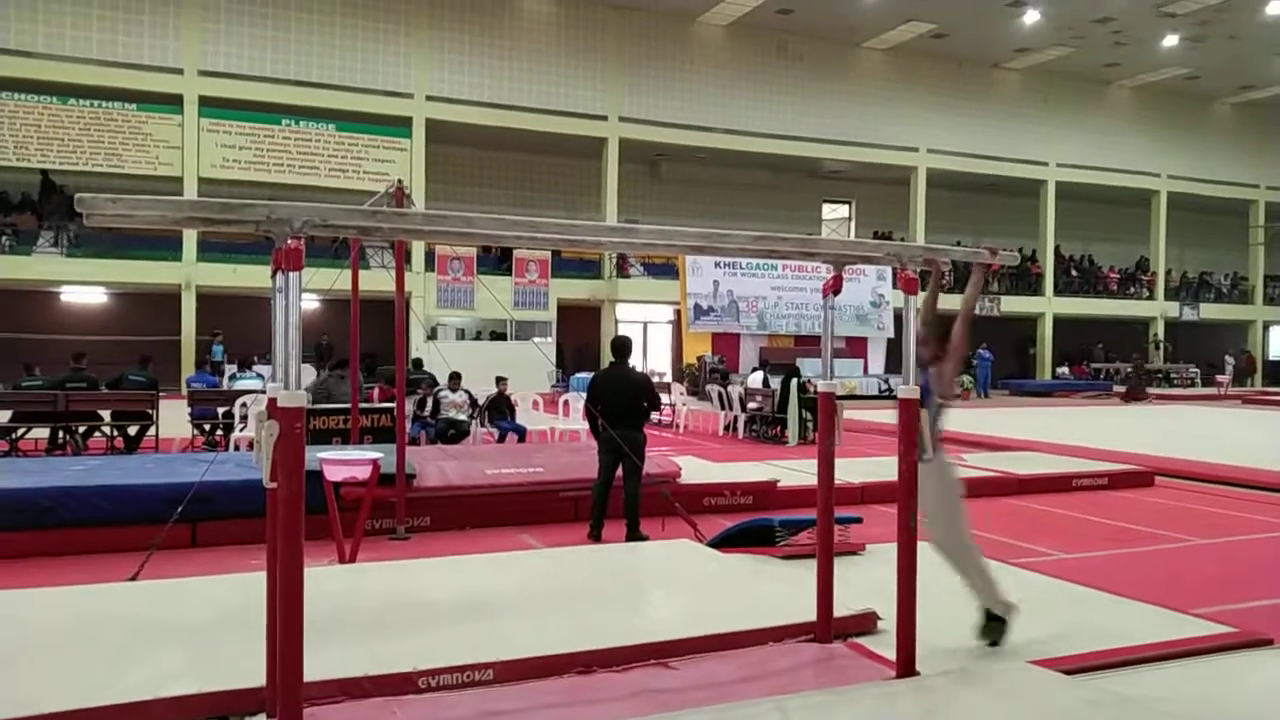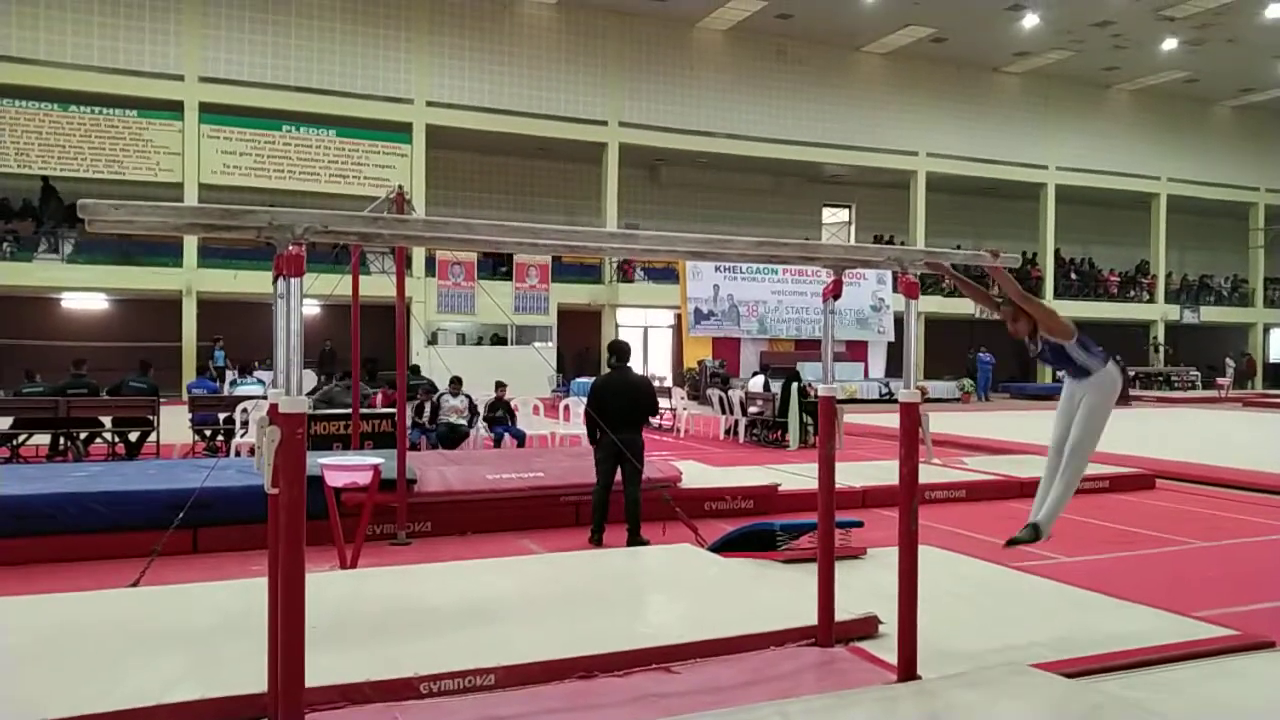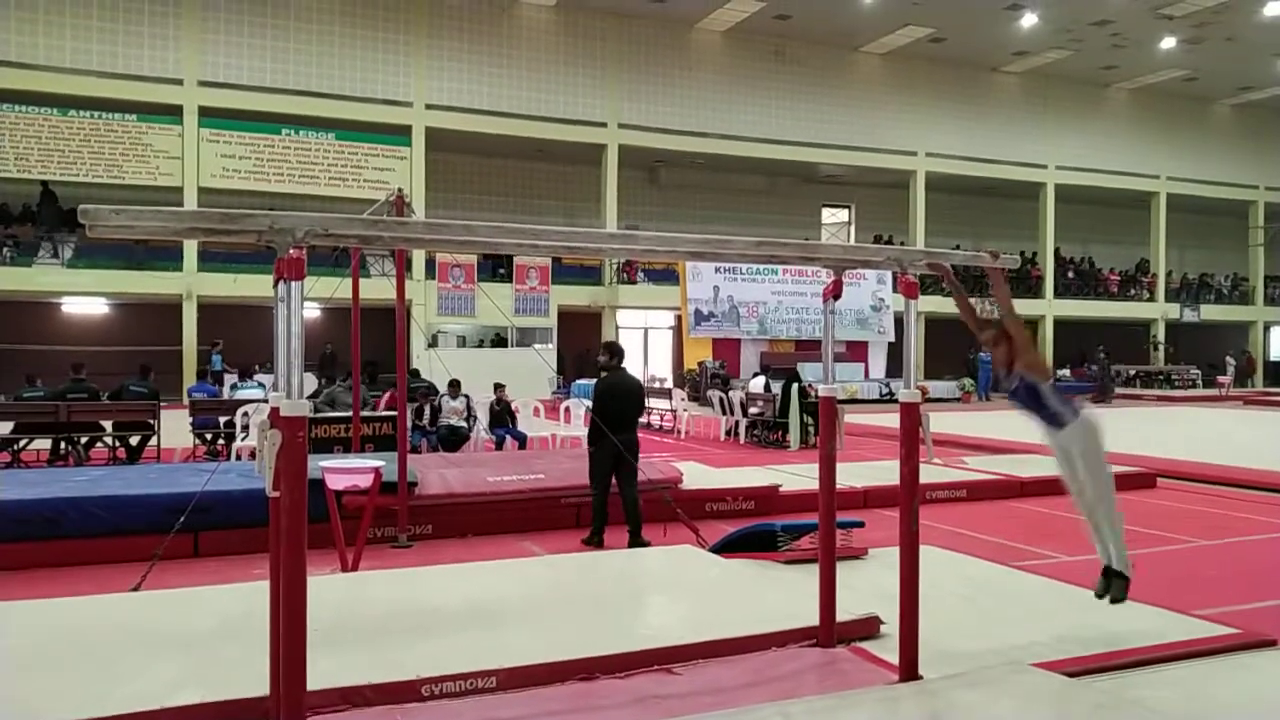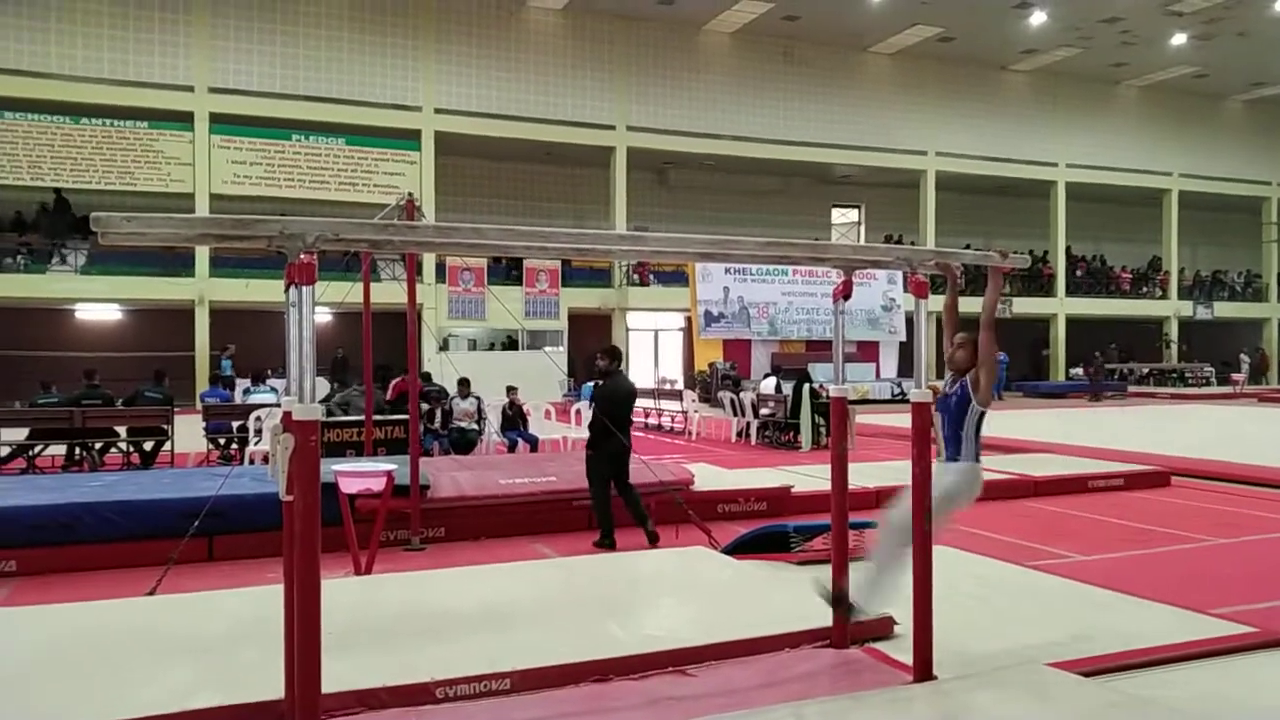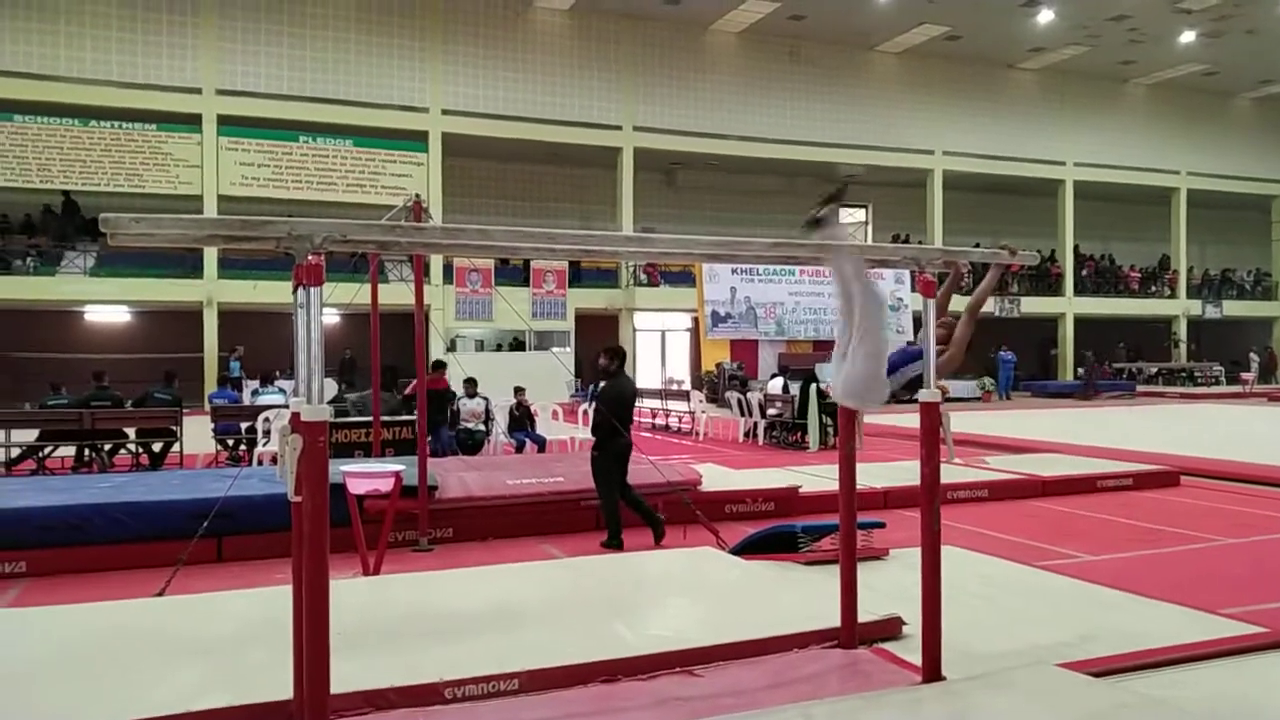
dt=0.4s
person 1, frame 1
left shoulder: (942, 375)
right shoulder: (925, 371)
left elbow: (963, 319)
right elbow: (926, 317)
left wrist: (977, 275)
right wrist: (934, 279)
left hip: (931, 471)
right hip: (918, 469)
left knee: (959, 549)
right knee: (945, 545)
left ankle: (997, 608)
right ankle: (992, 605)
person 1, frame 2
left shoulder: (1052, 326)
right shoulder: (1027, 330)
left elbow: (1018, 297)
right elbow: (983, 298)
left wrist: (995, 269)
right wrist: (948, 273)
left hip: (1100, 379)
right hip: (1076, 382)
left knee: (1075, 453)
right knee: (1056, 452)
left ankle: (1041, 524)
right ankle: (1035, 522)
person 1, frame 3
left shoulder: (1029, 362)
right shoulder: (1004, 366)
left elbow: (1009, 317)
right elbow: (972, 320)
left wrist: (996, 276)
right wrist: (951, 281)
left hip: (1077, 431)
right hip: (1056, 436)
left knee: (1101, 500)
right knee: (1086, 501)
left ankle: (1118, 567)
right ankle: (1108, 564)
person 1, frame 4
left shoulder: (980, 383)
right shoulder: (951, 379)
left elbow: (988, 329)
right elbow: (949, 325)
left wrist: (995, 282)
right wrist: (953, 286)
left hip: (963, 475)
right hip: (946, 470)
left knee: (900, 523)
right knee: (895, 524)
left ankle: (861, 600)
person 1, frame 5
left shoulder: (947, 359)
right shoulder: (921, 349)
left elbow: (973, 308)
right elbow: (938, 306)
left wrist: (997, 268)
right wrist: (953, 276)
left hip: (865, 386)
right hip: (845, 383)
left knee: (871, 306)
person 2, frame 1
left shoulder: (599, 377)
right shoulder: (639, 378)
left elbow: (590, 409)
right elbow: (656, 405)
left wrist: (598, 434)
left hip: (608, 435)
right hip: (632, 435)
left knee: (602, 481)
right knee: (632, 484)
left ankle: (595, 529)
right ankle: (633, 531)
person 2, frame 2
left shoulder: (601, 382)
right shoulder: (642, 382)
left elbow: (590, 414)
right elbow: (653, 411)
left wrist: (593, 440)
left hip: (607, 440)
right hip: (633, 440)
left knee: (602, 487)
right knee: (632, 488)
left ankle: (596, 534)
right ankle: (634, 535)
person 2, frame 3
left shoulder: (604, 383)
right shoulder: (635, 383)
left elbow: (597, 416)
right elbow: (639, 412)
left wrist: (592, 442)
left hip: (606, 442)
right hip: (629, 439)
left knee: (599, 489)
right knee: (630, 488)
left ankle: (596, 535)
right ankle: (635, 536)
person 2, frame 4
left shoulder: (606, 388)
right shoulder: (628, 385)
left elbow: (599, 420)
left wrist: (591, 445)
left hip: (603, 444)
right hip: (623, 441)
left knee: (600, 491)
right knee: (624, 486)
left ankle: (607, 537)
right ankle: (646, 525)
person 2, frame 5
left shoulder: (612, 388)
right shoulder: (627, 383)
left elbow: (605, 421)
left wrist: (597, 446)
left hip: (609, 444)
right hip: (623, 440)
left knee: (608, 491)
right knee: (621, 486)
left ankle: (614, 538)
right ankle: (653, 519)
